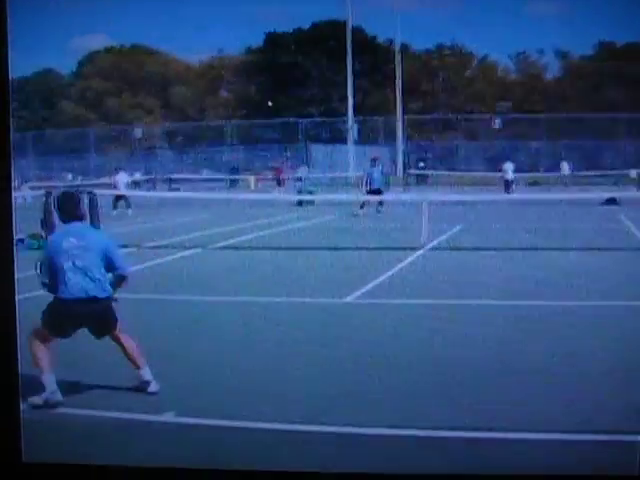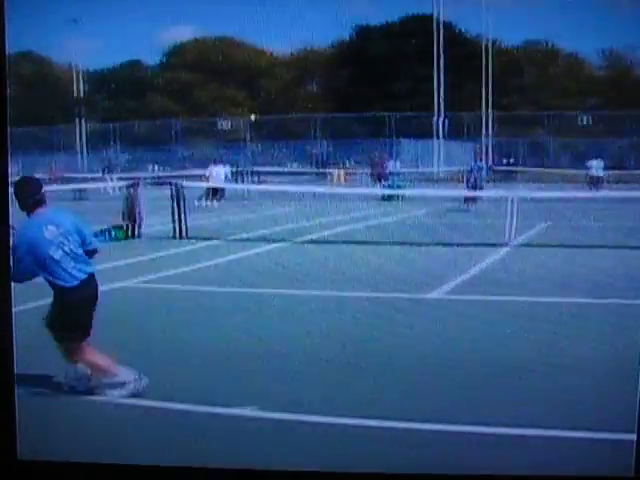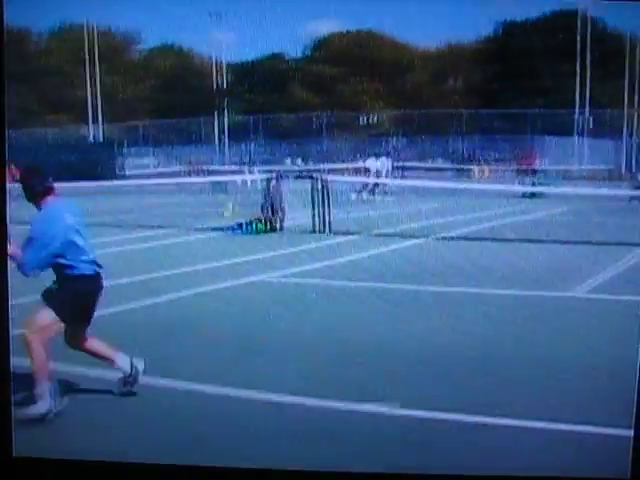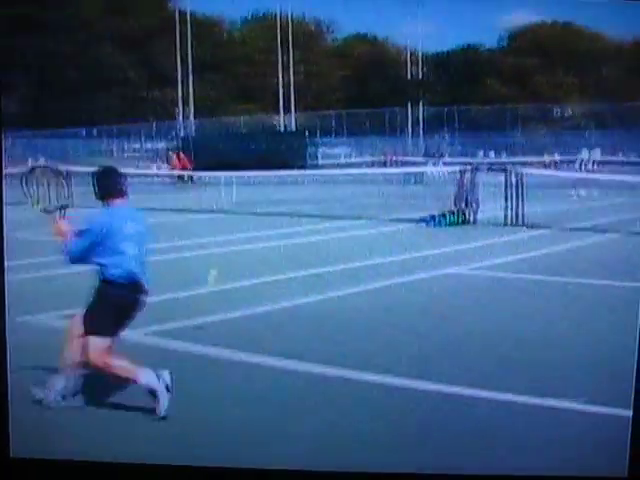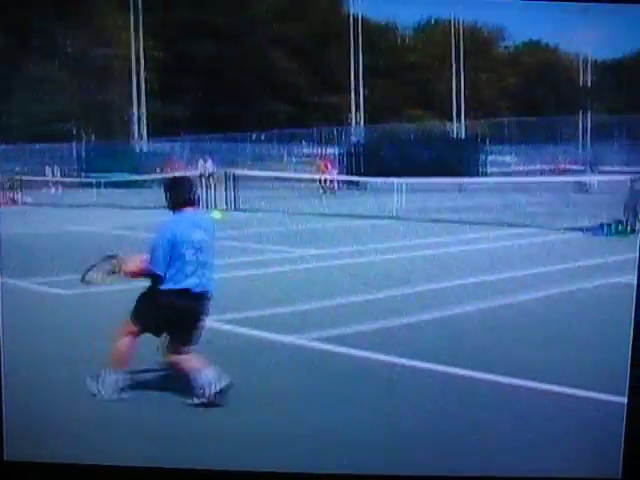
dt=0.3s
person 1, frame 1
left shoulder: (53, 242)
right shoulder: (100, 238)
left elbow: (48, 284)
right elbow: (122, 274)
right wrist: (108, 291)
left hip: (68, 305)
right hip: (100, 303)
left knee: (37, 338)
right knee: (118, 334)
left ankle: (51, 390)
right ankle: (147, 379)
person 1, frame 2
left shoulder: (24, 234)
right shoulder: (67, 218)
left elbow: (19, 275)
right elbow: (92, 249)
left hip: (71, 294)
right hip: (88, 284)
left knee: (79, 348)
right knee: (55, 326)
left ankle: (129, 379)
right ankle: (80, 375)
person 1, frame 3
left shoulder: (44, 221)
right shoulder: (66, 208)
left elbow: (29, 266)
left wrist: (13, 252)
right wrist: (23, 250)
left hip: (78, 285)
right hip: (87, 279)
left knee: (33, 334)
right knee: (75, 338)
left ankle: (46, 398)
right ankle: (128, 365)
person 1, frame 4
left shoulder: (103, 219)
right shoulder: (137, 217)
left elbow: (73, 251)
left wrist: (64, 231)
right wrist: (74, 234)
left hip: (115, 290)
right hip: (133, 290)
left knee: (95, 356)
right knee: (80, 327)
left ankle: (153, 380)
right ankle: (61, 387)
person 1, frame 5
left shoulder: (170, 226)
right shoulder: (207, 224)
left elbow: (157, 270)
left wrist: (134, 268)
right wrist: (145, 260)
left hip: (170, 296)
right hip: (198, 301)
left knee: (128, 333)
right knee: (178, 352)
left ankle: (111, 384)
right ankle: (211, 379)
